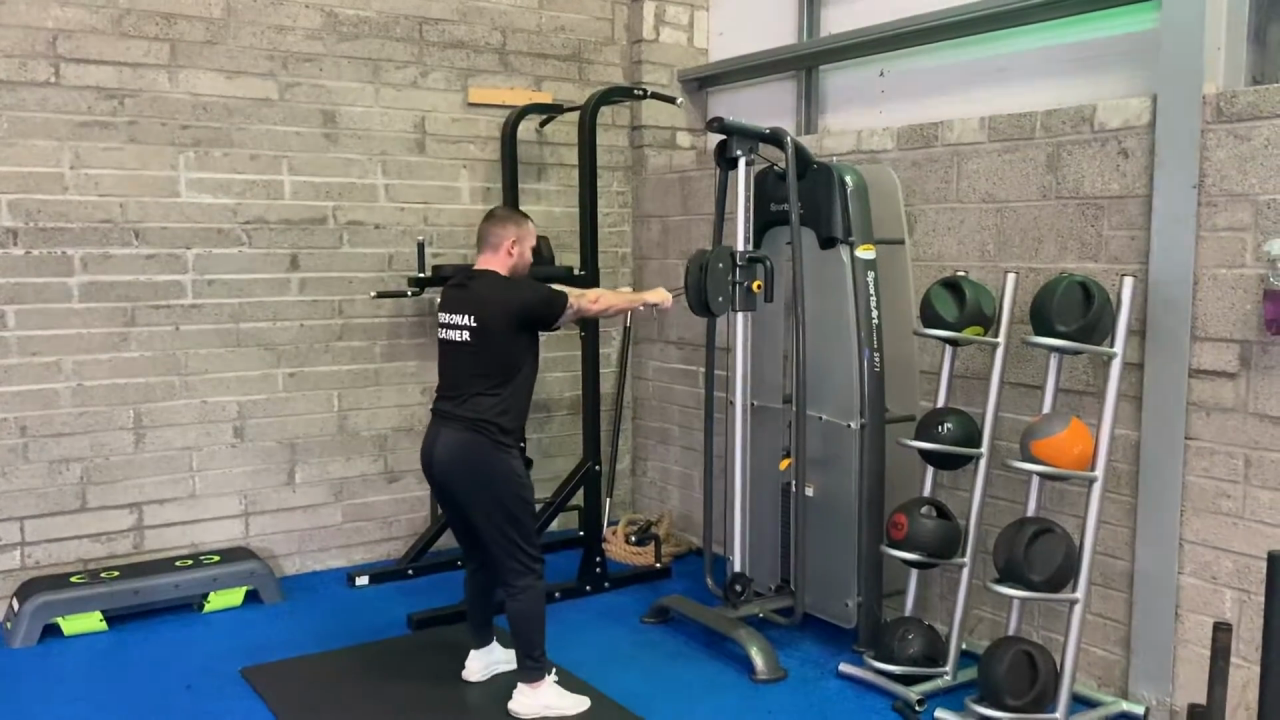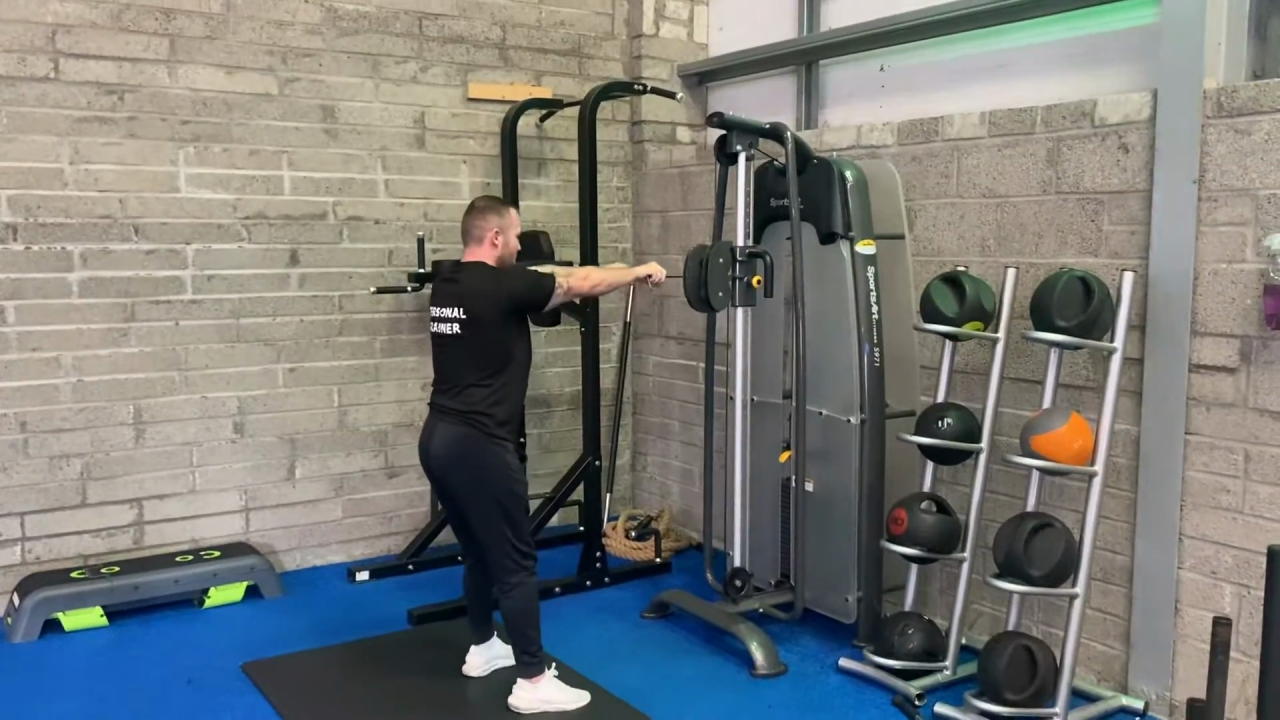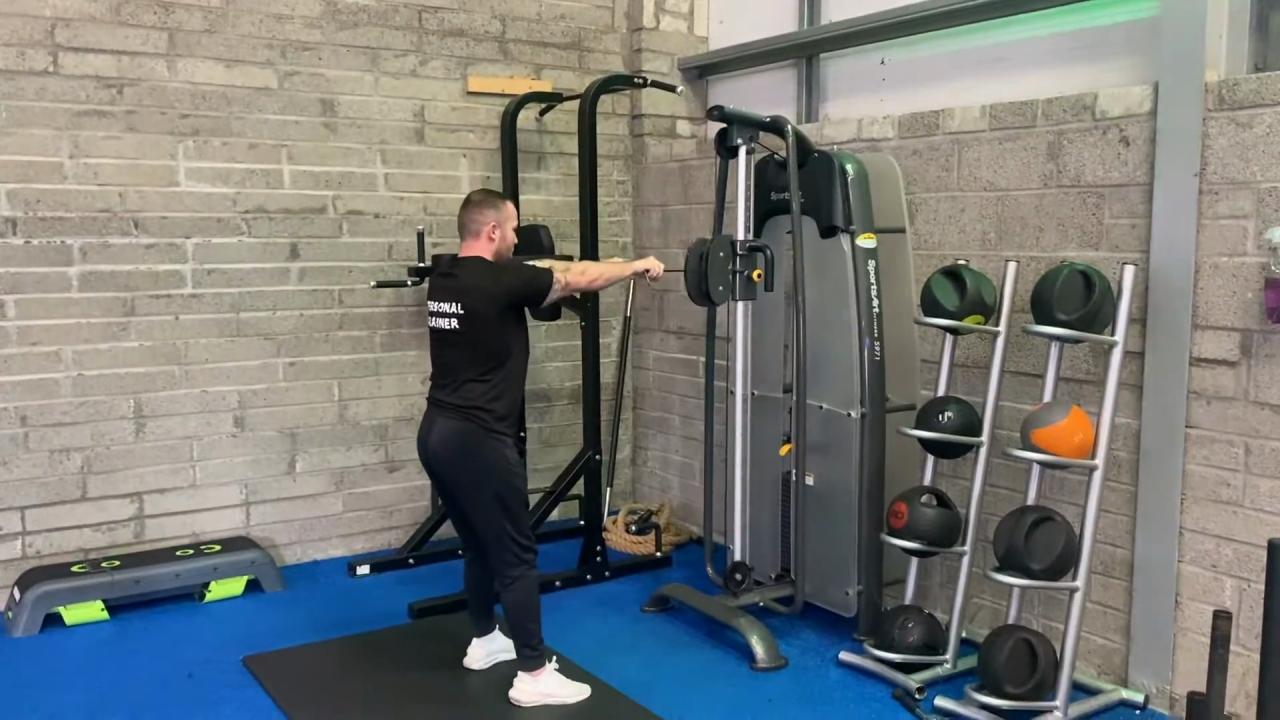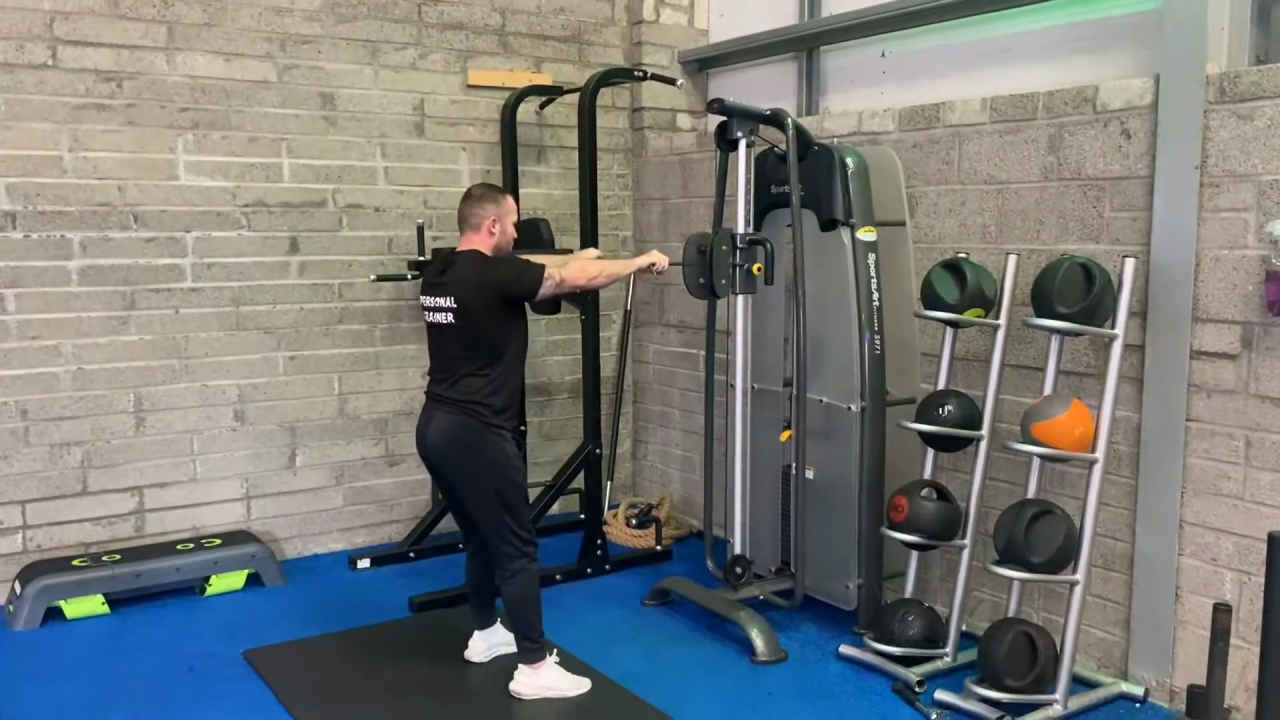
dt=0.3s
person 1, frame 1
left shoulder: (456, 293)
right shoulder: (514, 298)
right elbow: (589, 305)
left wrist: (590, 293)
right wrist: (646, 297)
left hip: (440, 444)
right hip: (482, 451)
left knee: (482, 555)
right knee: (523, 567)
left ankle: (482, 652)
person 1, frame 2
left shoulder: (448, 285)
right shoulder: (501, 286)
left elbow: (550, 279)
right elbow: (579, 286)
left wrist: (603, 272)
right wrist: (639, 272)
left hip: (439, 438)
right hip: (478, 445)
left knee: (480, 551)
right knee: (514, 562)
left ankle: (483, 647)
right ankle: (532, 682)
person 1, frame 3
left shoulder: (445, 280)
right shoulder: (499, 282)
left elbow: (550, 273)
right elbow: (578, 280)
left wrist: (603, 265)
right wrist: (637, 266)
left hip: (437, 432)
right hip: (477, 440)
left knee: (480, 545)
right knee: (515, 555)
left ankle: (485, 641)
right ankle: (533, 676)
person 1, frame 4
left shoulder: (442, 271)
right shoulder: (492, 275)
right elbow: (578, 278)
left wrist: (575, 253)
right wrist: (640, 262)
left hip: (436, 426)
right hip: (475, 433)
left knee: (481, 537)
right knee: (516, 549)
left ankle: (485, 633)
right ankle: (534, 668)
